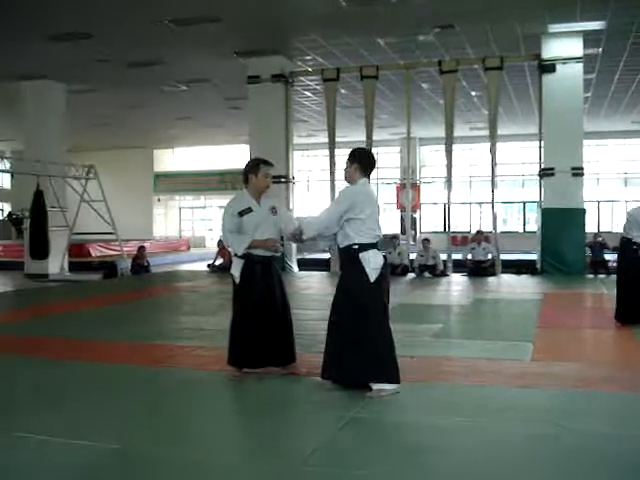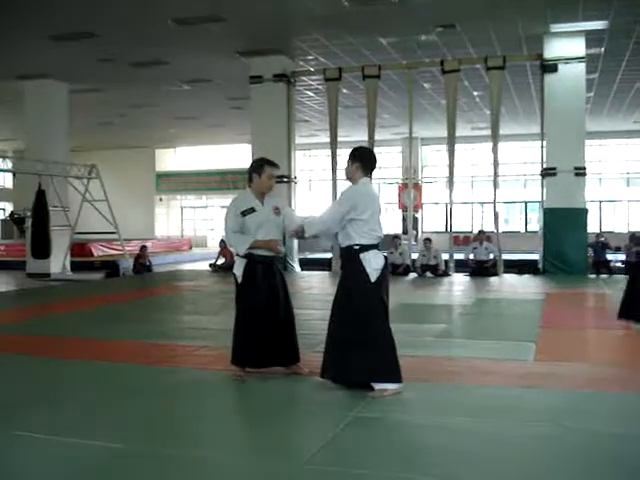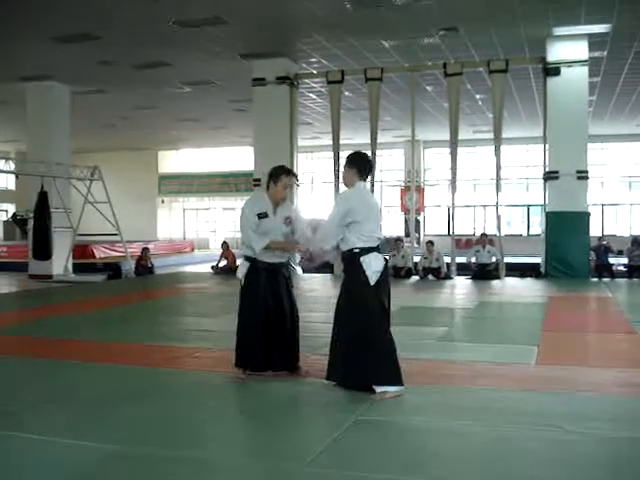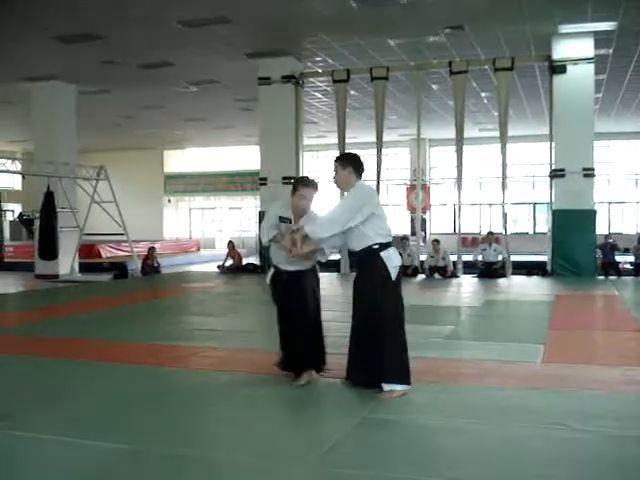
dt=0.4s
person 1, frame 1
left shoulder: (353, 193)
right shoulder: (366, 194)
left elbow: (327, 221)
right elbow: (339, 225)
left wrist: (302, 231)
right wrist: (310, 230)
left hip: (362, 263)
right hip: (363, 261)
left knee: (371, 322)
right knee: (348, 319)
left ankle: (386, 379)
right ankle: (354, 373)
person 1, frame 2
left shoulder: (355, 193)
right shoulder: (367, 193)
left elbow: (329, 221)
right elbow: (341, 224)
left wrist: (303, 228)
right wrist: (311, 228)
left hip: (362, 264)
right hip: (364, 262)
left knee: (372, 322)
right knee: (349, 319)
left ankle: (388, 379)
right ankle: (354, 372)
person 1, frame 3
left shoulder: (349, 197)
right shoulder: (367, 198)
left elbow: (330, 230)
left wrist: (313, 250)
right wrist: (324, 249)
left hip: (363, 267)
right hip: (366, 264)
left knee: (373, 325)
right knee: (351, 322)
left ankle: (389, 382)
right ankle: (354, 375)
person 1, frame 4
left shoulder: (363, 193)
right shoulder: (354, 197)
left elbow: (334, 222)
right elbow: (337, 227)
left wrist: (303, 231)
right wrist: (310, 244)
left hip: (380, 262)
right hip: (367, 264)
left knee: (386, 321)
right knee: (364, 320)
left ankle: (397, 381)
right ankle: (365, 373)
person 2, frame 1
left shoulder: (272, 203)
right shoulder: (236, 205)
left elbow: (289, 227)
right elbow: (229, 237)
right wrist: (259, 243)
left hip: (269, 266)
right hip: (248, 268)
left knee: (279, 313)
right knee: (246, 315)
left ankle: (284, 360)
right ankle: (239, 362)
person 2, frame 2
left shoulder: (276, 203)
right shoulder: (238, 204)
left elbow: (293, 226)
right elbow: (232, 236)
right wrist: (261, 243)
left hip: (273, 266)
right hip: (250, 267)
left knee: (282, 313)
right knee: (249, 316)
left ankle: (288, 360)
right ankle: (241, 363)
person 2, frame 3
left shoulder: (290, 210)
right shoulder: (252, 205)
left elbow: (301, 236)
right elbow: (250, 237)
right wrist: (280, 244)
left hip: (280, 271)
right hip: (256, 271)
left knee: (287, 317)
right knee: (252, 318)
left ankle: (288, 362)
right ankle: (246, 364)
person 2, frame 4
right shoulder: (277, 209)
left elbow: (322, 249)
right elbow: (265, 233)
right wrist: (282, 239)
left hip: (306, 276)
right hip: (282, 275)
left knee: (309, 320)
right knee: (291, 320)
left ankle: (308, 365)
right ankle: (301, 367)
